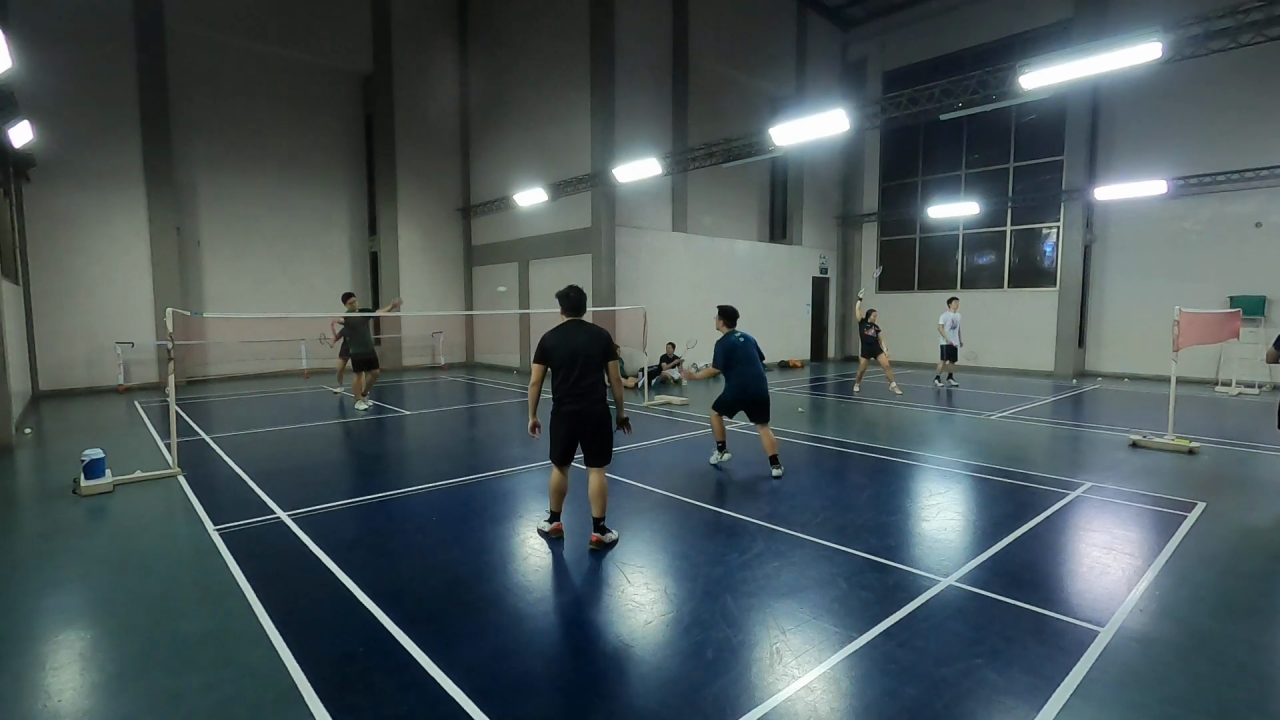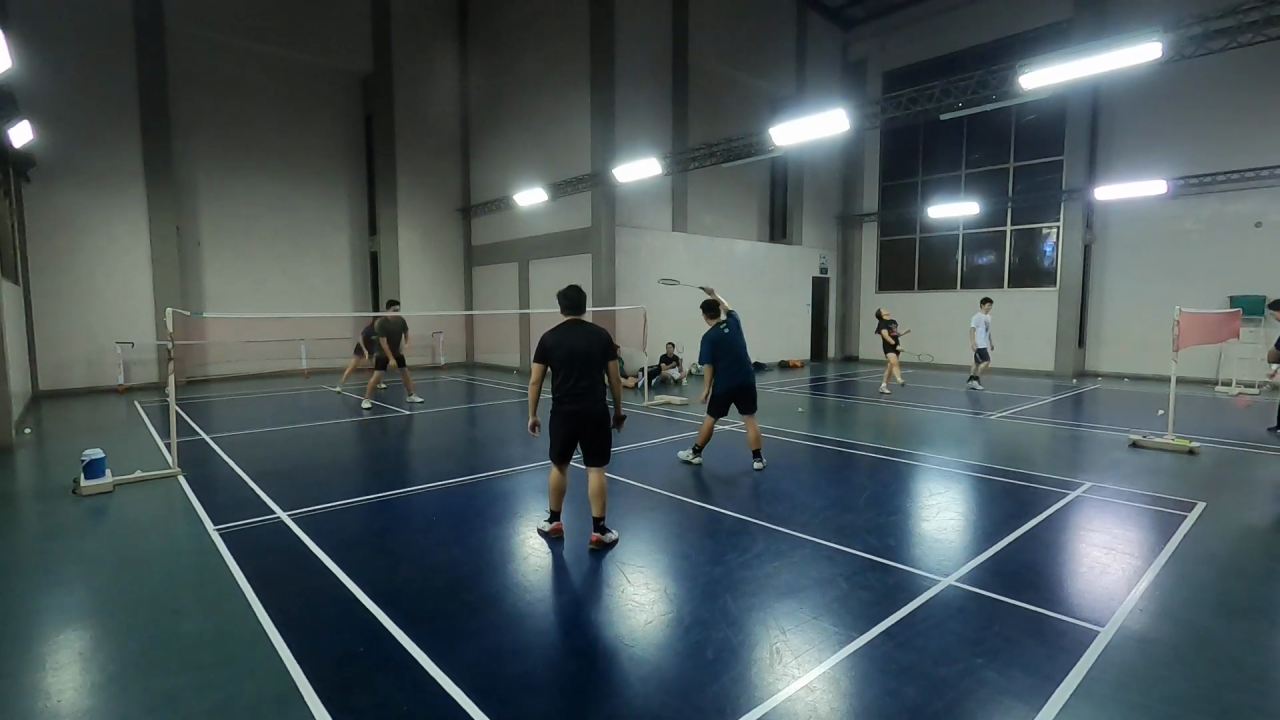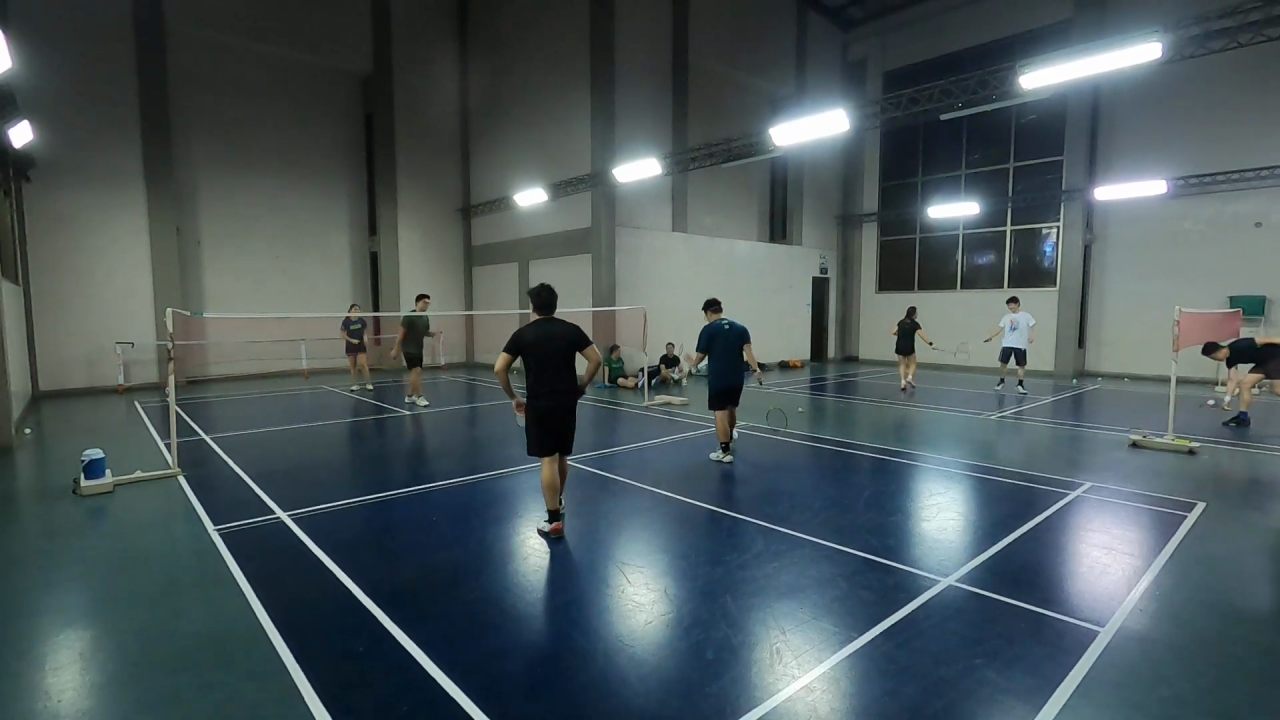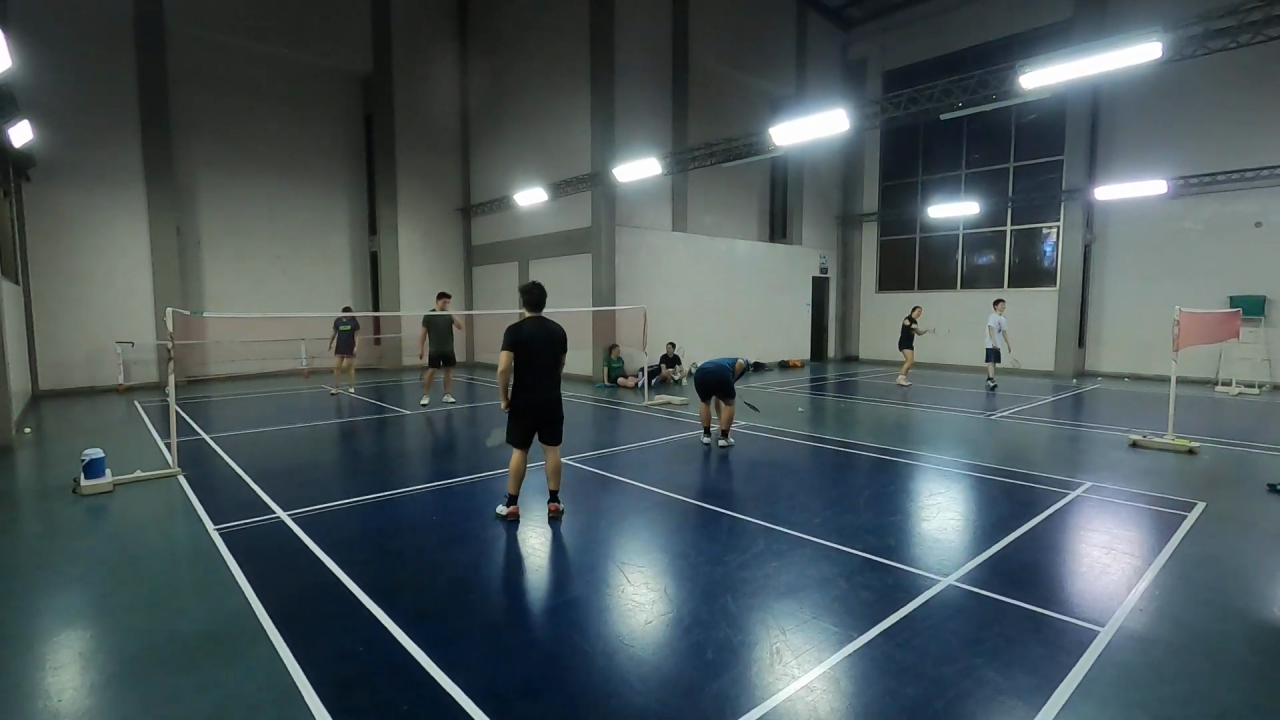
dt=1s
person 1, frame 1
left shoulder: (549, 339)
right shoulder: (601, 335)
left elbow: (535, 382)
right elbow: (615, 379)
left wrist: (532, 416)
right wrist: (620, 412)
left hip: (564, 413)
right hip: (596, 412)
left knee: (560, 468)
right knee: (597, 470)
left ankle: (554, 522)
right ankle: (599, 531)
person 1, frame 2
left shoulder: (549, 338)
right shoulder: (601, 335)
left elbow: (535, 381)
right elbow: (615, 379)
left wrist: (532, 415)
right wrist: (618, 410)
left hip: (563, 413)
right hip: (595, 412)
left knee: (559, 466)
right knee: (596, 470)
left ankle: (554, 522)
right ankle: (599, 531)
person 1, frame 3
left shoulder: (523, 334)
right shoulder: (571, 330)
left elbow: (499, 369)
right elbow: (596, 360)
left wrist: (514, 397)
right wrist: (581, 385)
left hip: (538, 405)
right hip: (566, 403)
left knee: (548, 461)
right knee: (561, 457)
left ankle: (554, 520)
right ankle: (557, 502)
person 1, frame 4
left shoulder: (515, 330)
right shoulder: (558, 330)
left elbow: (503, 368)
left wrist: (504, 397)
left hip: (523, 400)
right hip: (551, 399)
left knee: (519, 451)
right knee: (552, 449)
left ankle: (511, 504)
right ankle: (554, 502)
